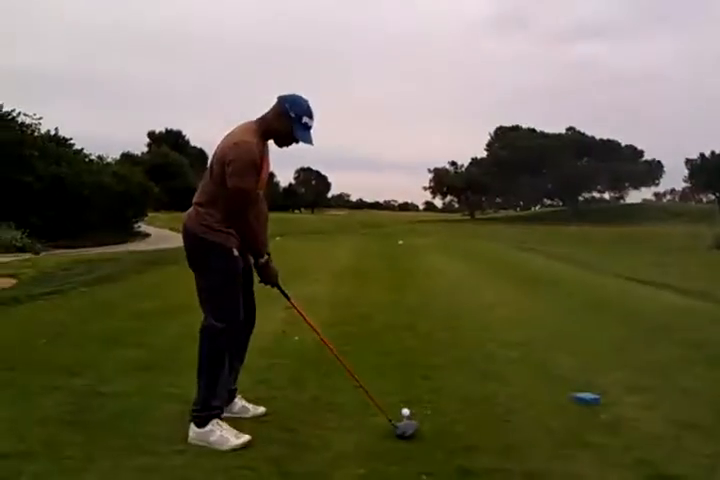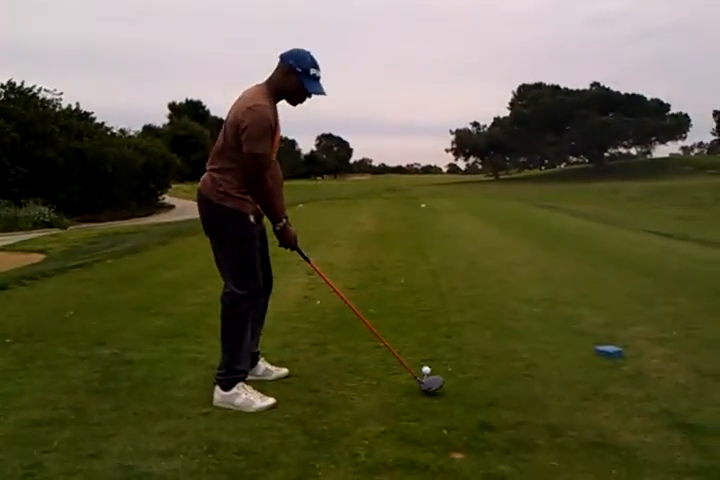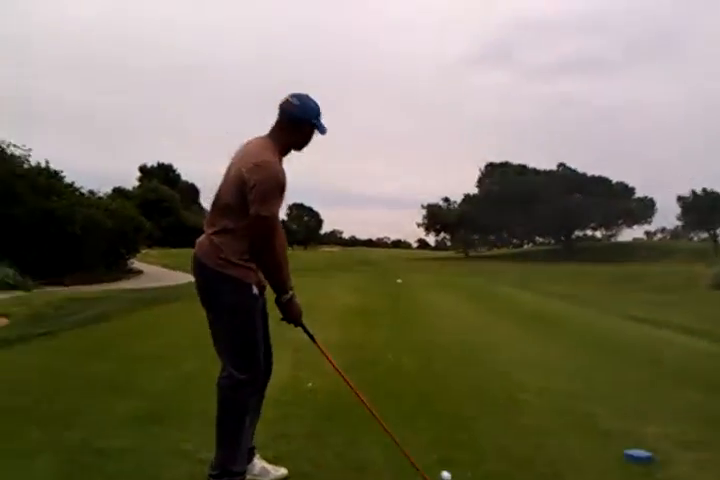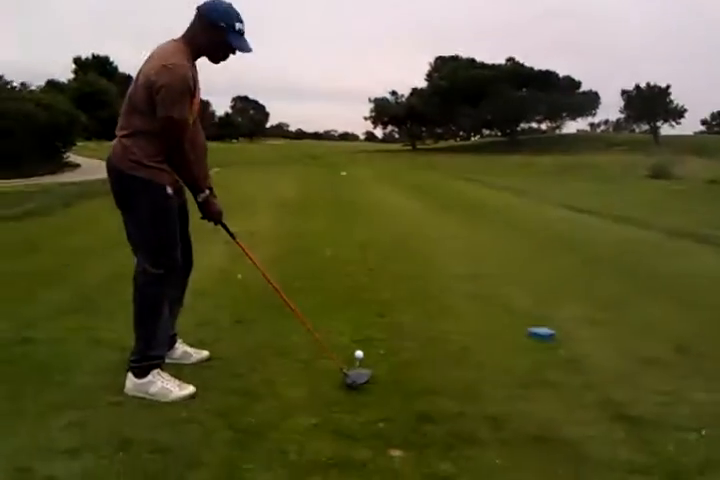
dt=0.7s
person 1, frame 1
left shoulder: (255, 141)
right shoulder: (245, 147)
left elbow: (252, 204)
right elbow: (240, 212)
left wrist: (260, 255)
right wrist: (262, 259)
left hip: (227, 238)
right hip: (211, 238)
left knee: (242, 320)
right knee: (223, 323)
left ankle: (224, 397)
right ankle: (204, 421)
person 1, frame 2
left shoulder: (262, 101)
right shoulder: (259, 112)
left elbow: (266, 169)
right elbow: (257, 178)
left wrist: (280, 218)
right wrist: (281, 224)
left hip: (238, 202)
right hip: (226, 204)
left knee: (259, 284)
right knee: (243, 290)
left ankle: (248, 360)
right ankle: (228, 384)
person 1, frame 3
left shoulder: (256, 149)
right shoulder: (268, 169)
right elbow: (263, 242)
left wrist: (282, 289)
right wrist: (285, 295)
left hip: (232, 268)
right hip: (227, 273)
left knee: (257, 366)
right knee: (242, 372)
person 1, frame 4
left shoulder: (181, 59)
right shoulder: (175, 71)
left elbow: (190, 132)
right elbow: (176, 146)
left wrist: (205, 187)
right wrist: (203, 195)
left hip: (158, 173)
right hip: (140, 175)
left knee: (178, 262)
right knee: (158, 268)
left ankle: (164, 342)
right ankle: (142, 372)
